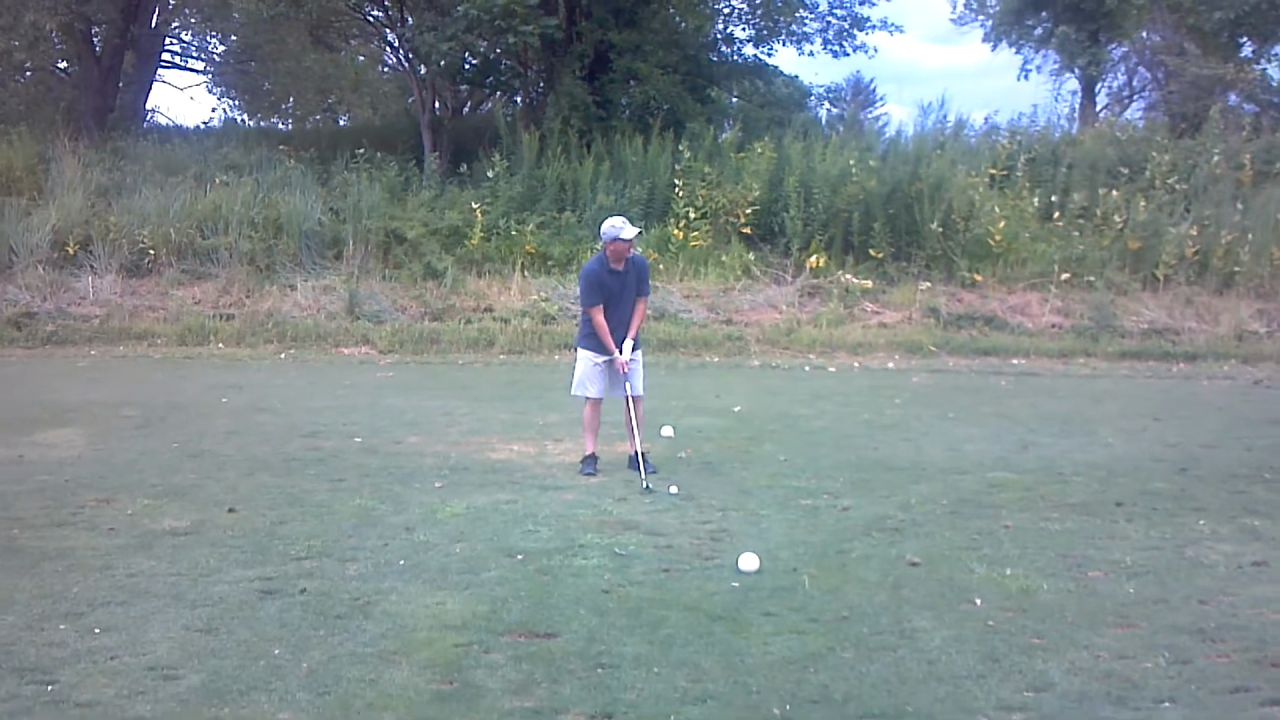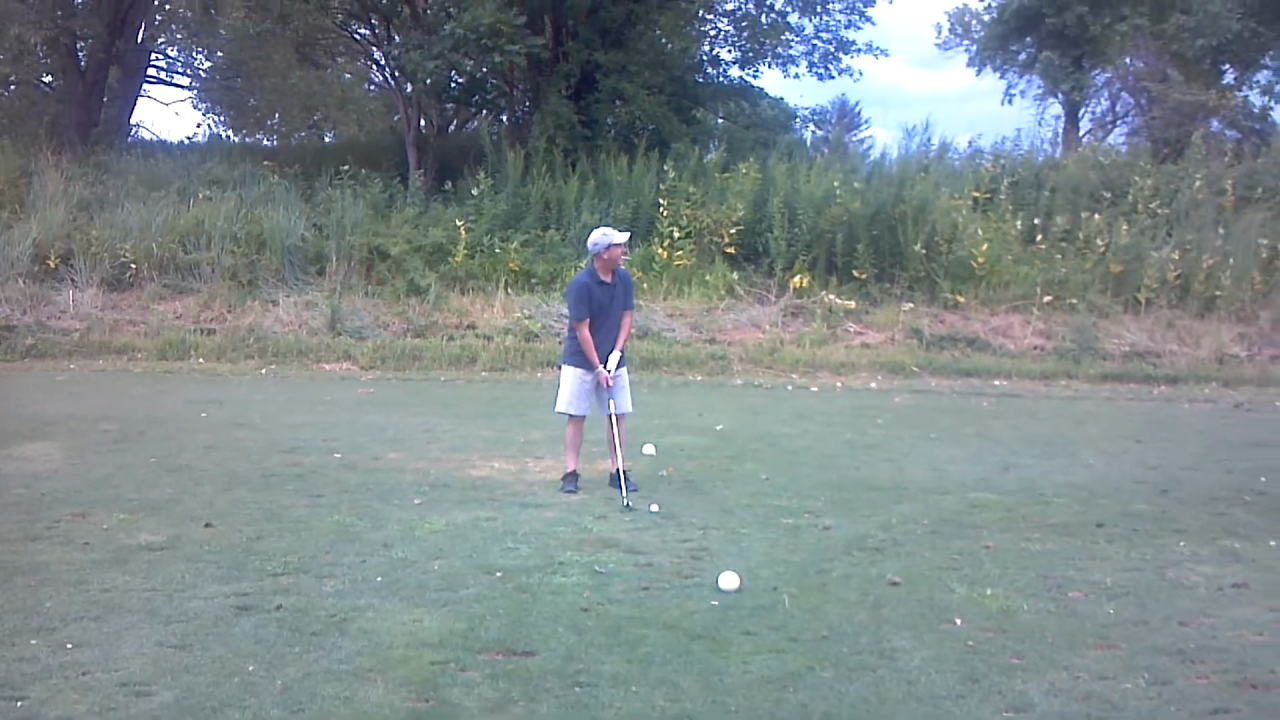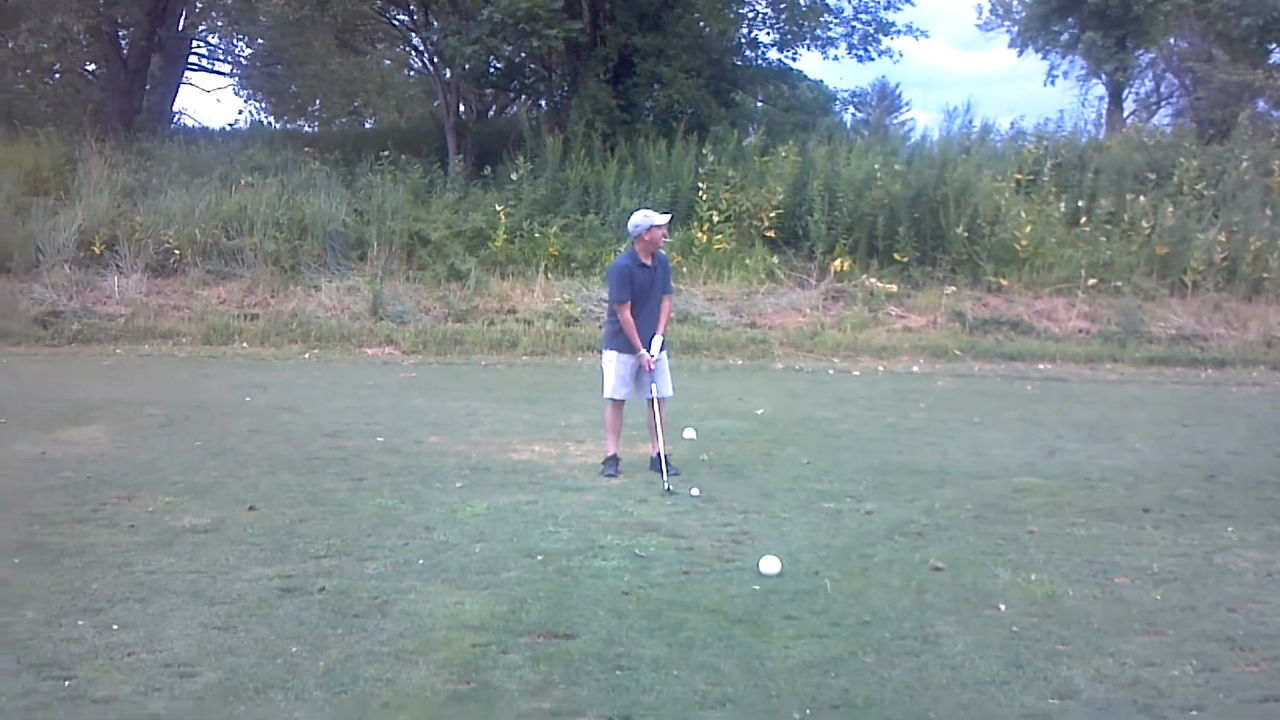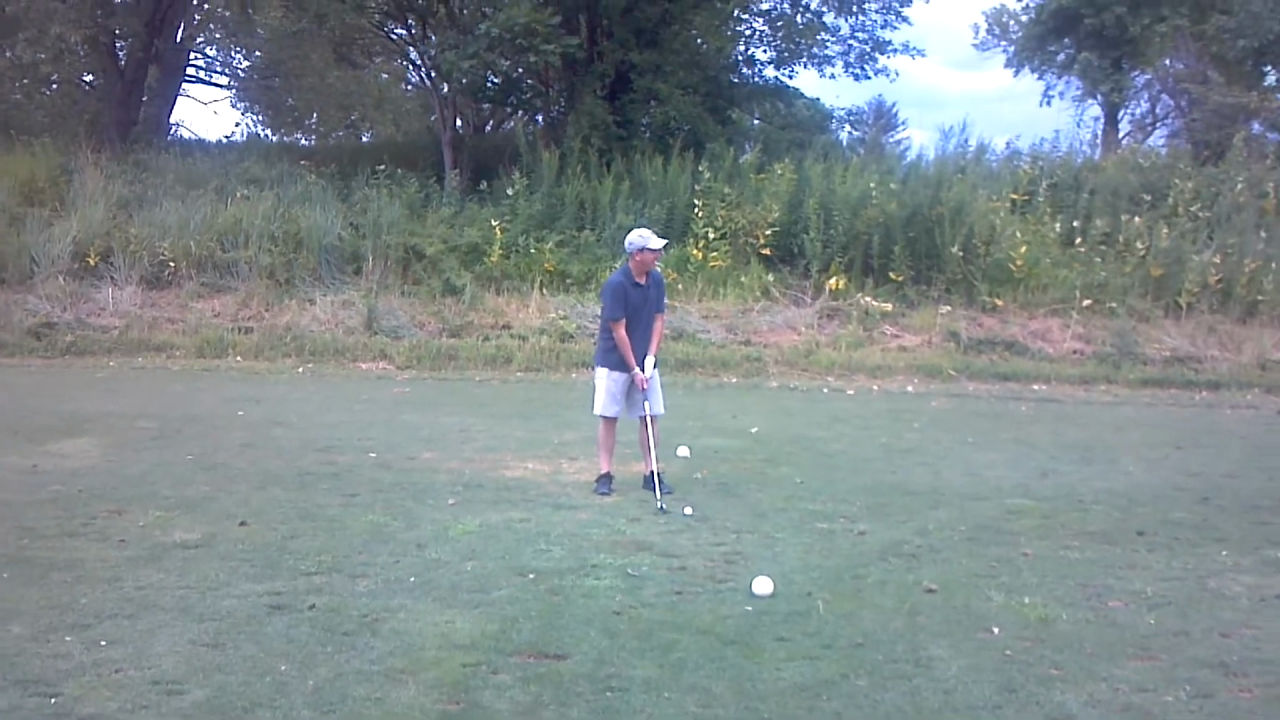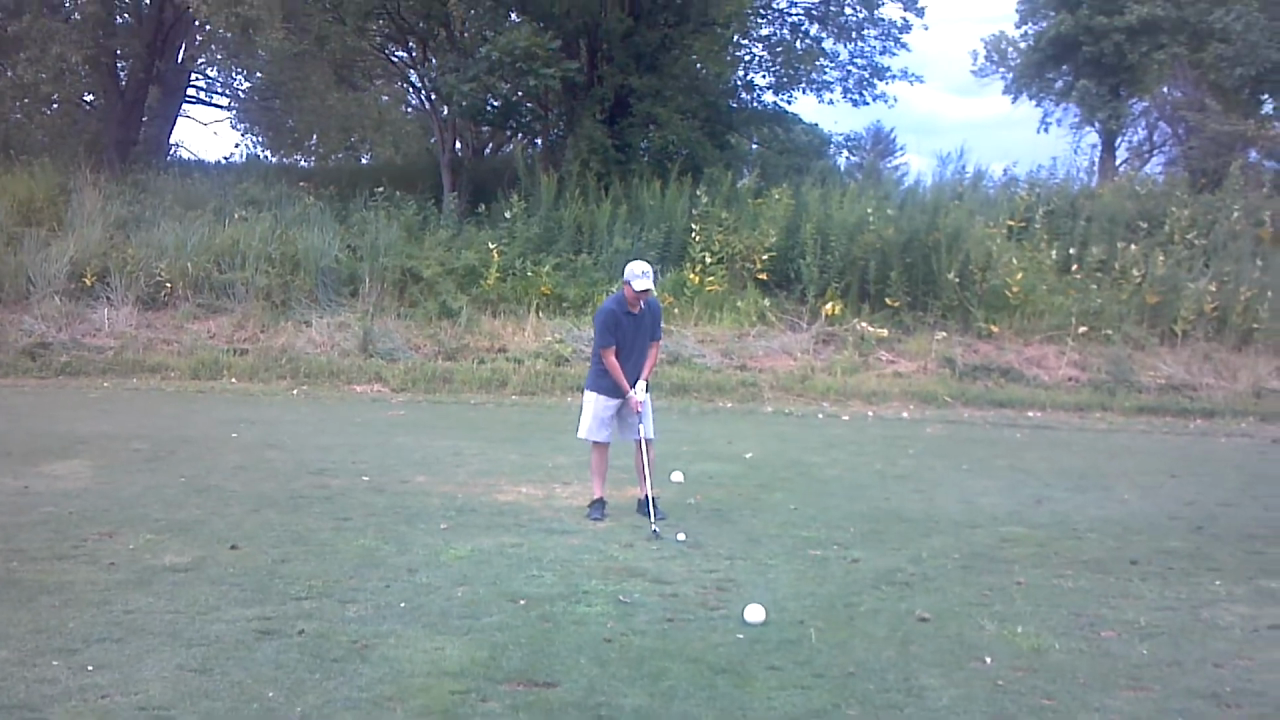
dt=0.2s
person 1, frame 1
left shoulder: (640, 264)
right shoulder: (592, 271)
left elbow: (641, 303)
right elbow: (597, 315)
left wrist: (629, 340)
right wrist: (614, 353)
left hip: (628, 343)
right hip: (595, 345)
left knee: (635, 397)
right knee: (593, 399)
left ankle: (636, 453)
right ankle: (589, 455)
person 1, frame 2
left shoulder: (624, 279)
right shoulder: (581, 284)
left elbow: (626, 317)
right elbow: (581, 330)
left wrist: (616, 353)
right wrist: (597, 367)
left hip: (614, 360)
right hip: (581, 362)
left knee: (618, 415)
right knee: (576, 416)
left ankle: (617, 471)
right ankle: (570, 473)
person 1, frame 3
left shoulder: (663, 263)
right shoulder: (621, 267)
left elbow: (665, 301)
right elbow: (623, 312)
left wrist: (658, 337)
right wrist: (640, 351)
left hip: (653, 344)
right hip: (622, 346)
left knee: (657, 399)
right knee: (617, 400)
left ankle: (658, 455)
right ankle: (611, 456)
person 1, frame 4
left shoulder: (657, 281)
right shoulder: (615, 284)
left elbow: (658, 320)
right elbow: (618, 331)
left wrist: (651, 357)
right wrist: (633, 370)
left hip: (645, 361)
right hip: (614, 363)
left knee: (650, 416)
right knee: (609, 417)
left ankle: (651, 473)
right ankle: (604, 474)
person 1, frame 5
left shoulder: (653, 309)
right shoulder: (608, 311)
left elbow: (653, 347)
right elbow: (608, 357)
left wrist: (642, 382)
right wrist: (628, 393)
left hip: (637, 385)
right hip: (605, 387)
left knee: (645, 440)
right knee: (600, 442)
left ankle: (644, 498)
right ankle: (598, 499)
